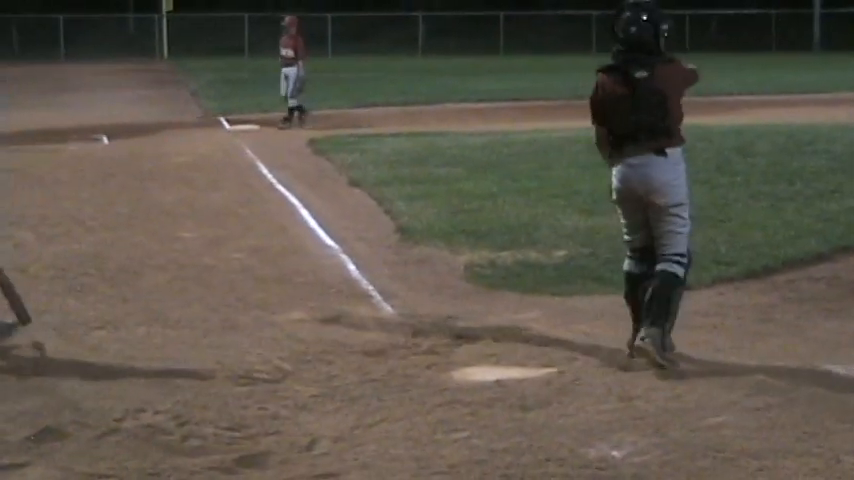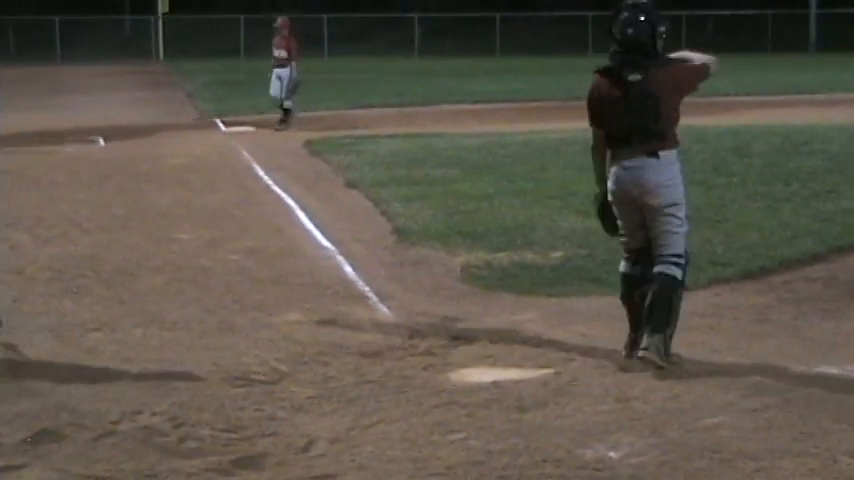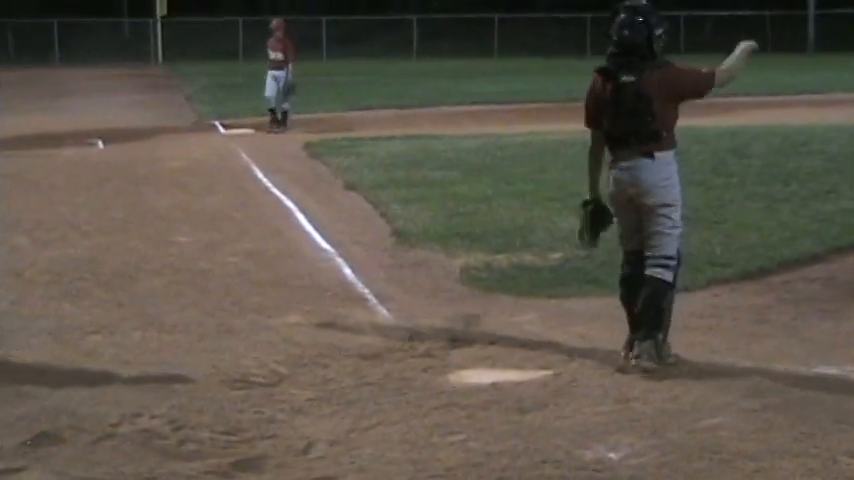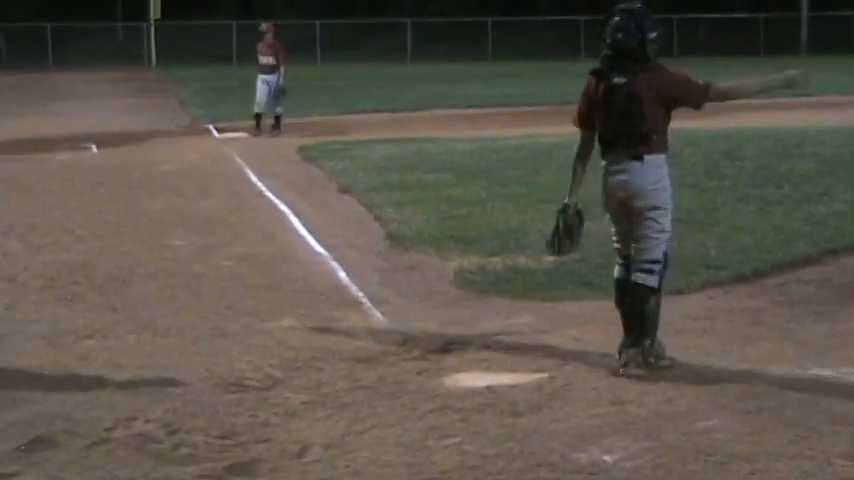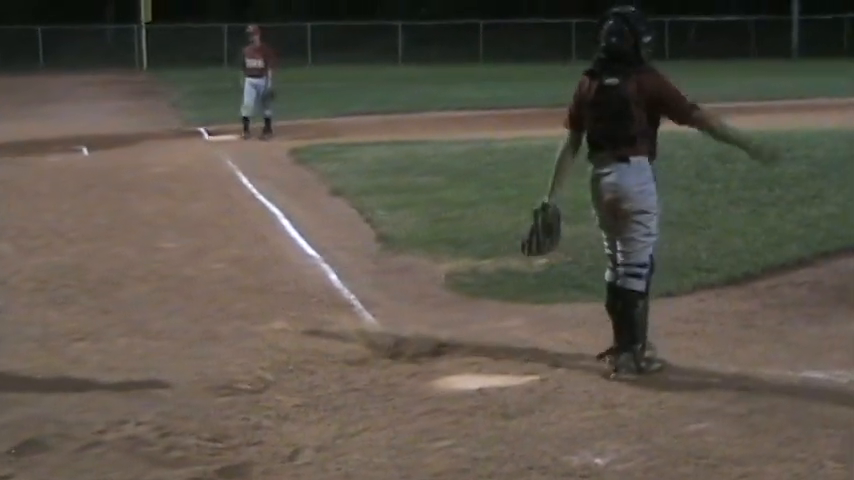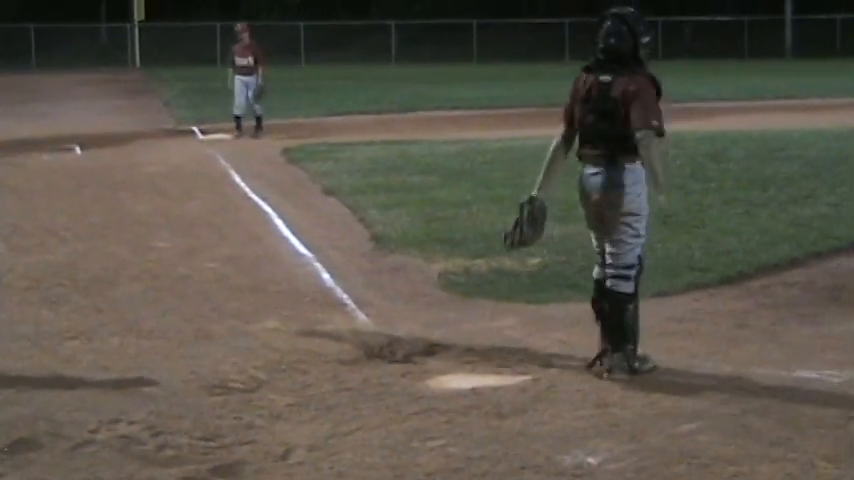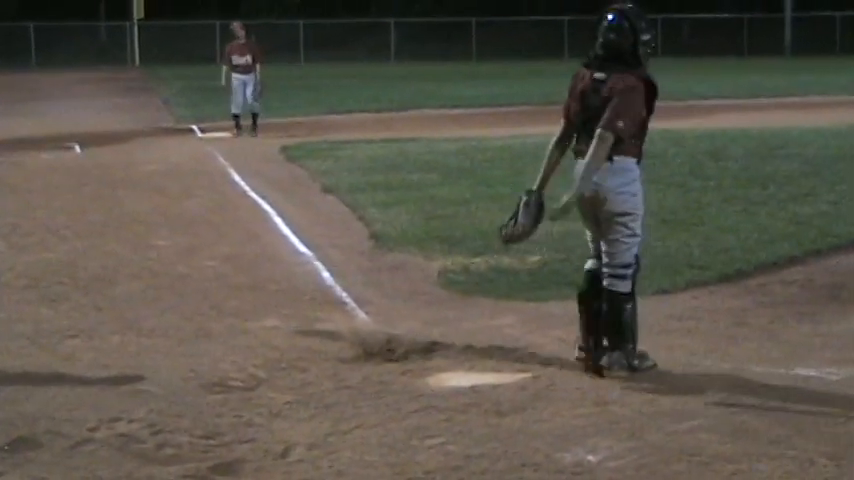
dt=0.1s
person 1, frame 1
left shoulder: (605, 81)
right shoulder: (672, 71)
left elbow: (602, 140)
right elbow: (694, 72)
left hip: (625, 170)
right hip: (665, 167)
left knee: (639, 254)
right knee: (675, 255)
left ankle: (643, 333)
right ankle: (653, 331)
person 1, frame 2
left shoulder: (602, 80)
right shoulder: (669, 71)
left elbow: (598, 142)
right elbow: (708, 66)
left wrist: (603, 188)
right wrist: (684, 55)
left hip: (621, 171)
right hip: (660, 169)
left knee: (632, 256)
right knee: (671, 258)
left ankle: (638, 336)
right ankle: (655, 339)
person 1, frame 3
left shoulder: (601, 82)
right shoulder: (665, 75)
left elbow: (597, 143)
right elbow: (721, 76)
left wrist: (593, 192)
right wrist: (743, 49)
left hip: (619, 172)
right hip: (657, 170)
left knee: (633, 258)
right knee: (662, 258)
left ankle: (638, 337)
right ankle: (650, 344)
person 1, frame 4
left shoulder: (595, 83)
right shoulder: (657, 79)
left elbow: (586, 144)
right elbow: (720, 91)
left wrist: (572, 196)
right wrist: (779, 80)
left hip: (612, 175)
right hip: (649, 174)
left knee: (627, 261)
right knee: (650, 262)
left ankle: (634, 341)
right ankle: (639, 351)
person 1, frame 5
left shoulder: (588, 83)
right shoulder: (646, 82)
left elbow: (571, 144)
right elbow: (698, 116)
left wrist: (551, 195)
right wrist: (750, 146)
left hip: (600, 177)
right hip: (635, 177)
left knee: (618, 263)
right knee: (636, 265)
left ankle: (626, 343)
right ankle: (630, 354)
person 1, frame 6
left shoulder: (585, 80)
right shoulder: (640, 85)
left elbow: (564, 139)
right elbow: (646, 139)
left wrist: (539, 191)
right wrist: (658, 189)
left hip: (590, 176)
right hip: (625, 178)
left knee: (607, 263)
right knee: (626, 267)
left ankle: (611, 345)
right ankle: (622, 354)
person 1, frame 7
left shoulder: (584, 77)
right shoulder: (630, 83)
left elbow: (564, 136)
right elbow: (604, 137)
left wrist: (539, 187)
right wrist: (576, 190)
left hip: (584, 176)
right hip: (619, 176)
left knee: (599, 260)
right knee: (621, 266)
left ankle: (590, 344)
right ankle: (621, 353)
